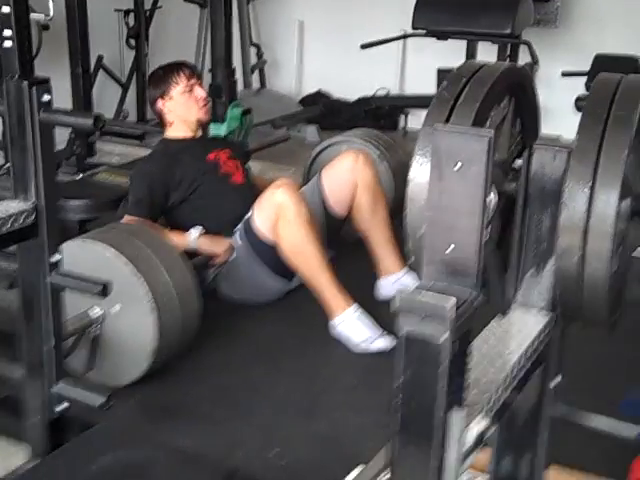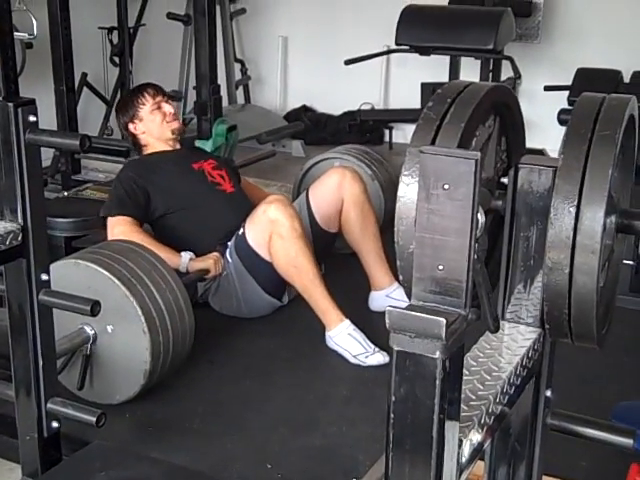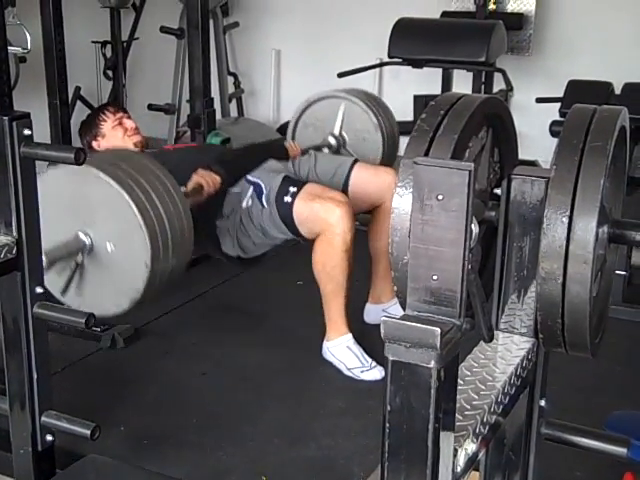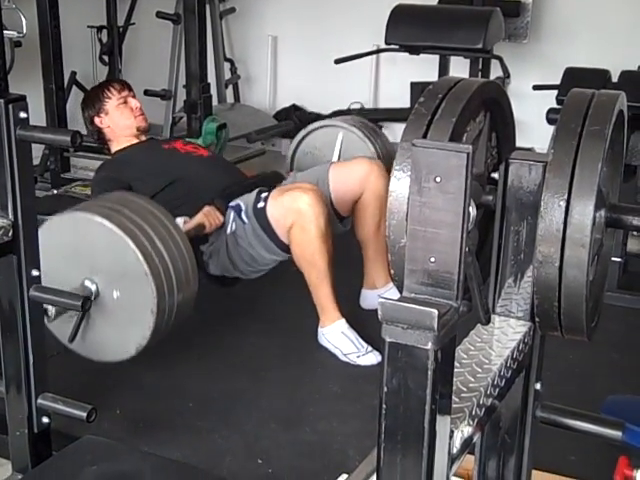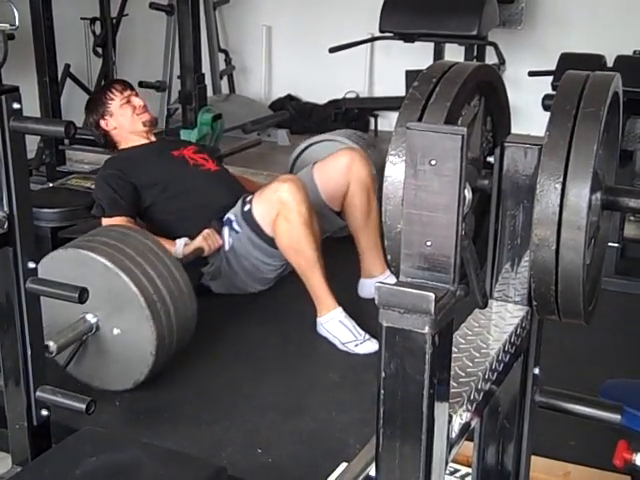
dt=1s
person 1, frame 1
left shoulder: (221, 145)
right shoulder: (156, 167)
left wrist: (300, 206)
right wrist: (196, 240)
left hip: (284, 240)
right hip: (237, 263)
left knee: (354, 164)
right knee: (283, 192)
left ankle: (392, 277)
right ankle: (343, 315)
person 1, frame 2
left shoulder: (199, 155)
right shoulder: (137, 175)
left elbow: (242, 187)
right elbow: (120, 233)
left wrist: (297, 216)
right wrist: (187, 261)
left hip: (279, 255)
right hip: (227, 275)
left knee: (342, 179)
right knee: (276, 210)
left ankle: (385, 290)
right ankle: (338, 328)
person 1, frame 3
left shoulder: (166, 157)
left wrist: (284, 148)
right wrist: (190, 190)
right hip: (242, 198)
left knee: (391, 183)
right knee: (336, 214)
left ankle: (382, 302)
right ankle: (338, 340)
person 1, frame 4
left shoulder: (169, 146)
right shoulder: (112, 174)
left wrist: (284, 178)
right wrist: (184, 225)
left hip: (263, 197)
right hip: (230, 227)
left knee: (369, 172)
right knee: (305, 202)
left ankle: (378, 288)
right ankle: (331, 326)
person 1, frame 5
left shoulder: (180, 145)
right shoulder: (117, 172)
left wrist: (271, 192)
right wrist: (181, 247)
left hip: (260, 219)
right hip: (226, 248)
left knee: (350, 161)
right knee: (286, 190)
left ankle: (375, 277)
right ankle: (329, 315)
